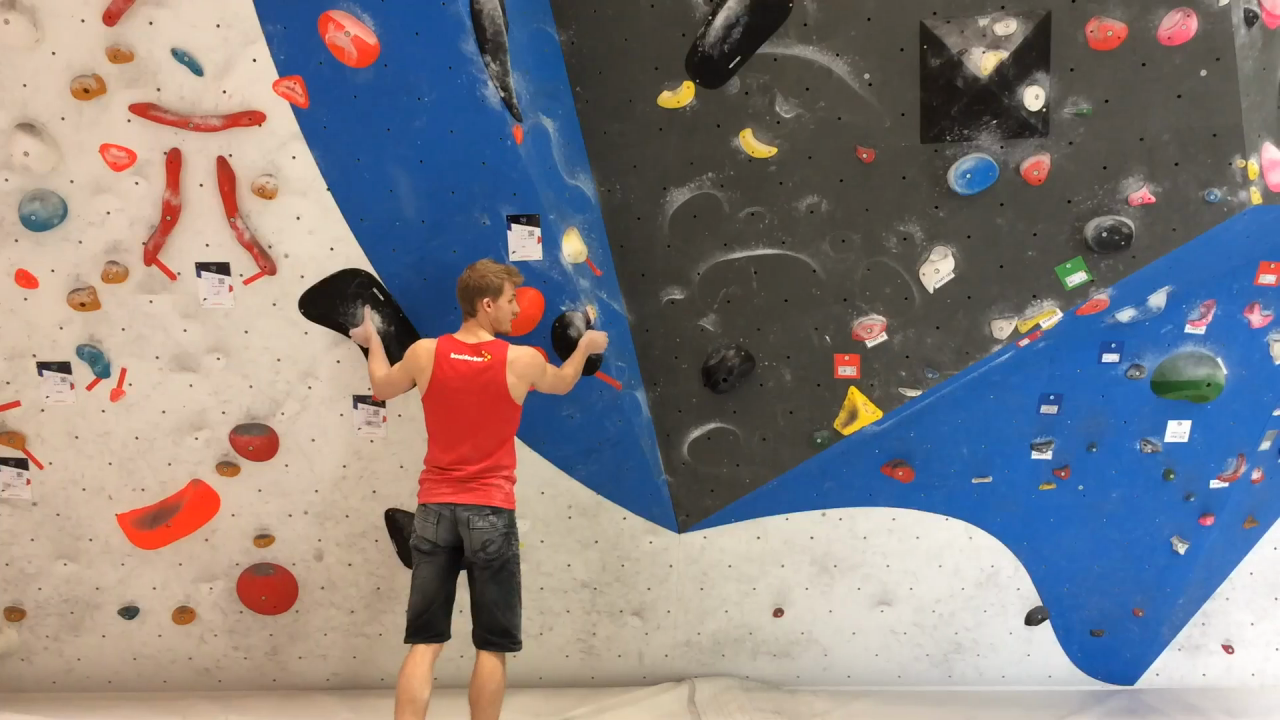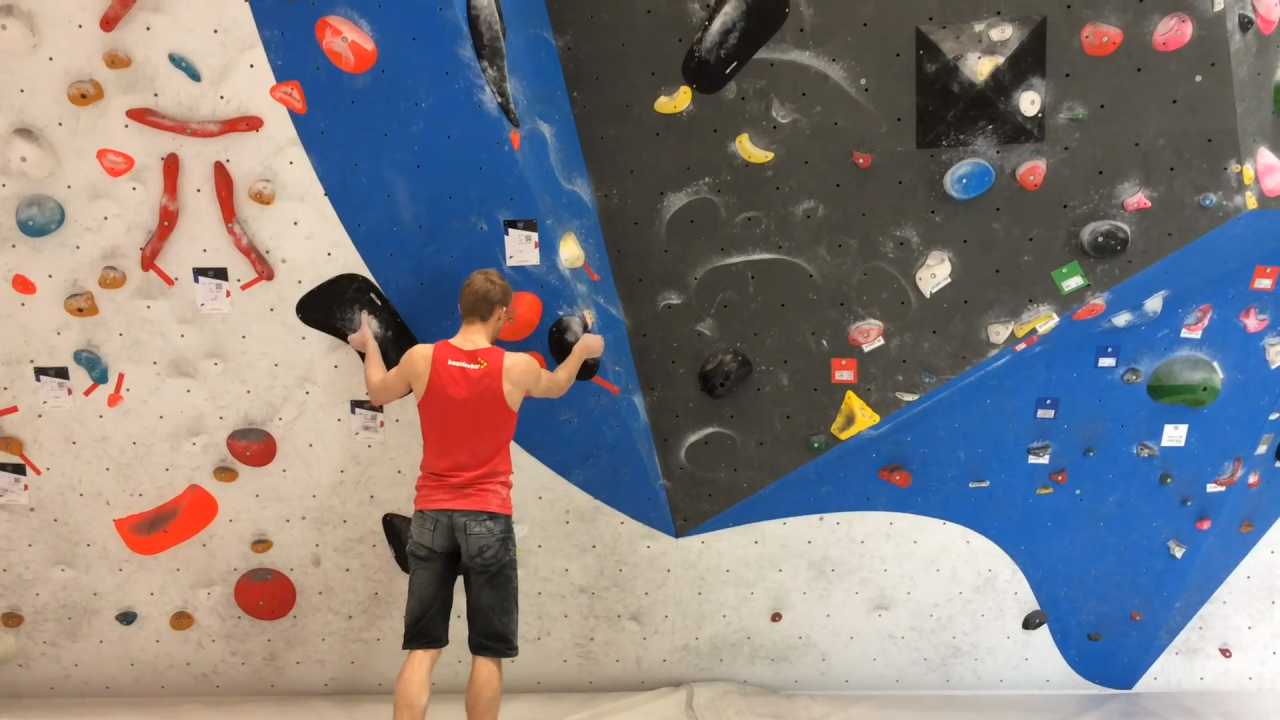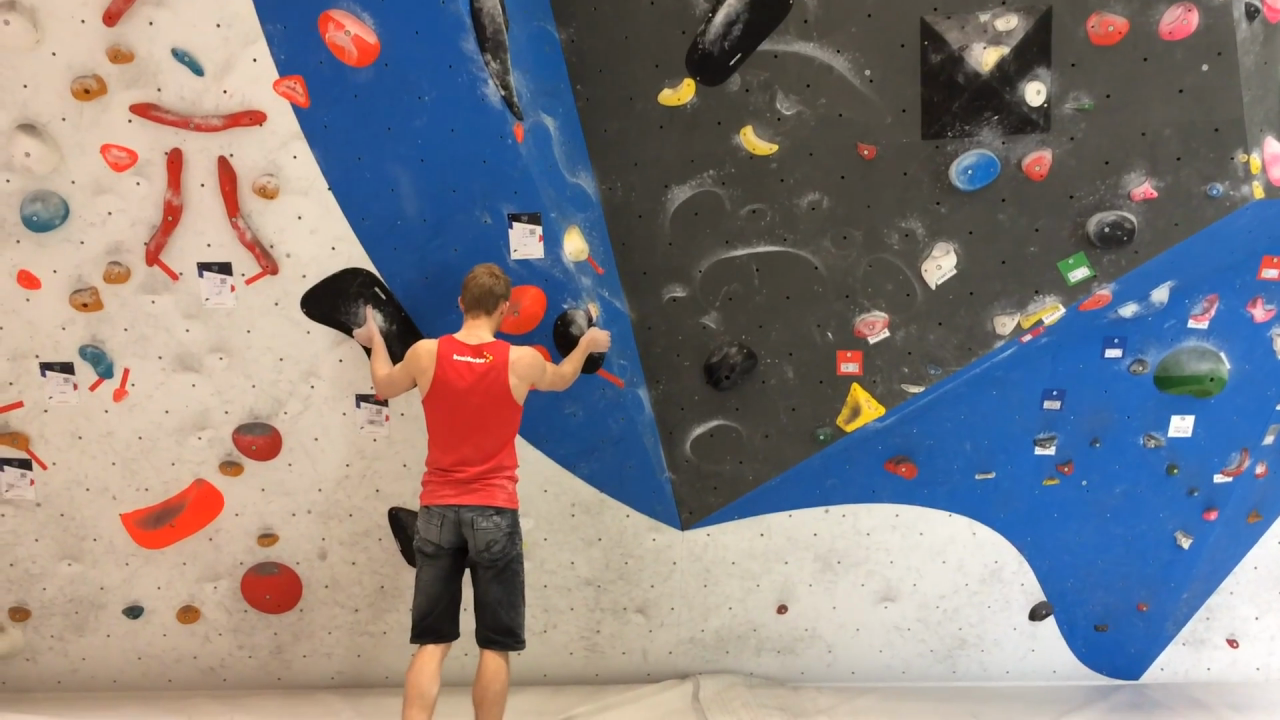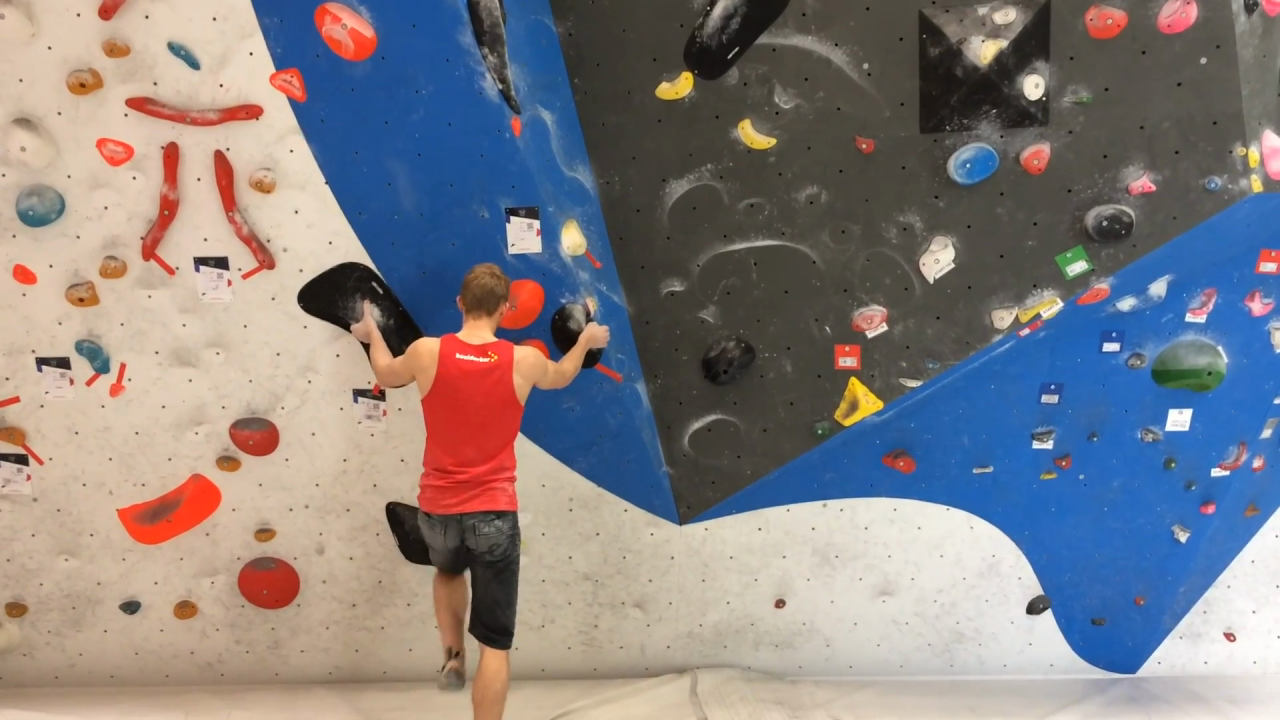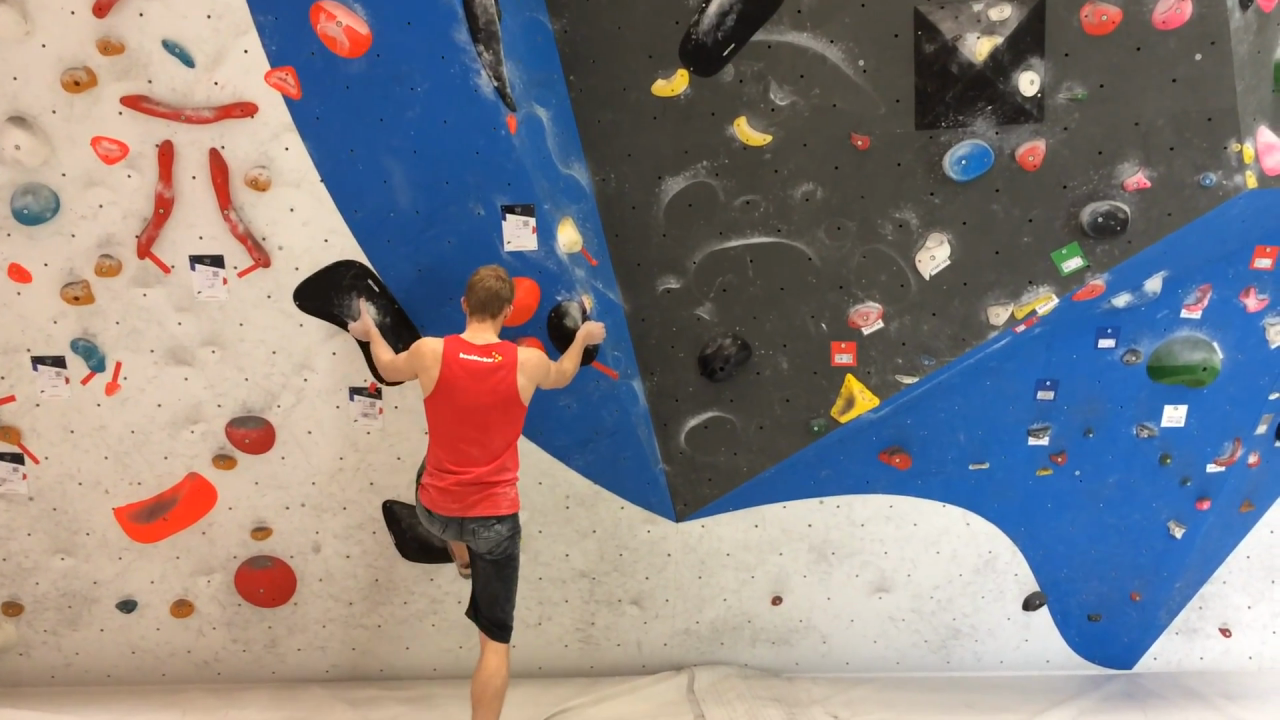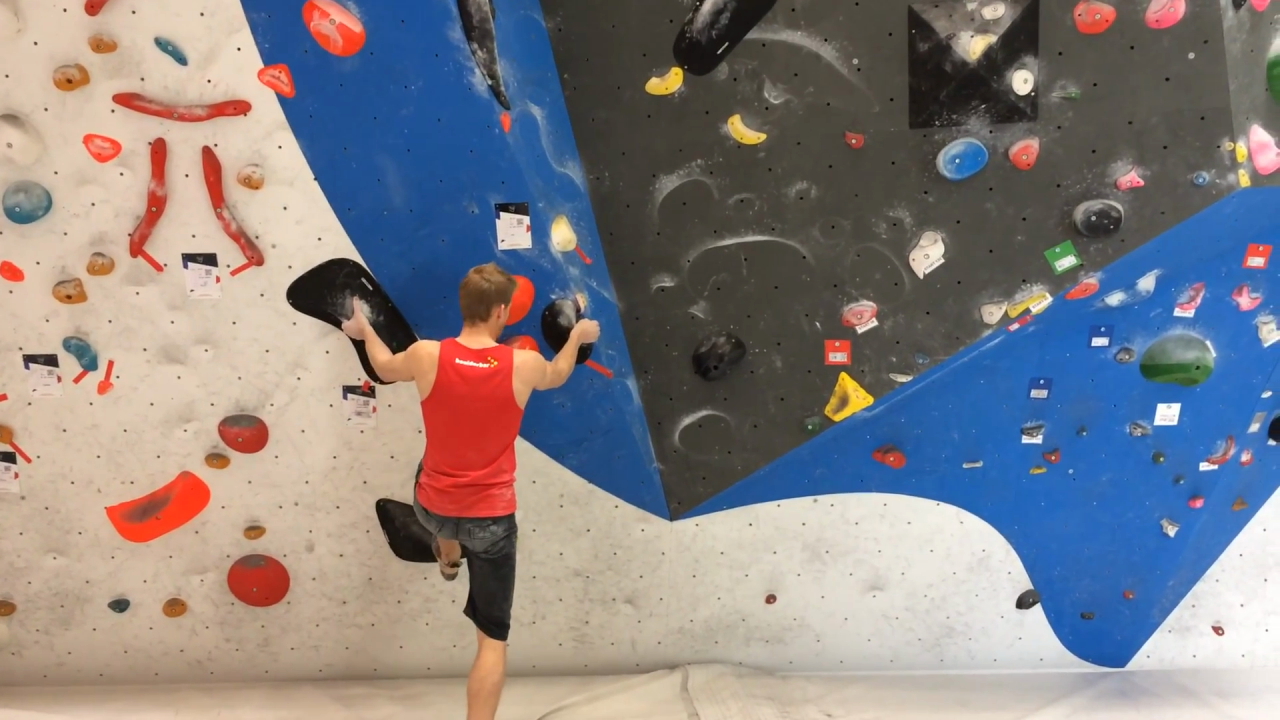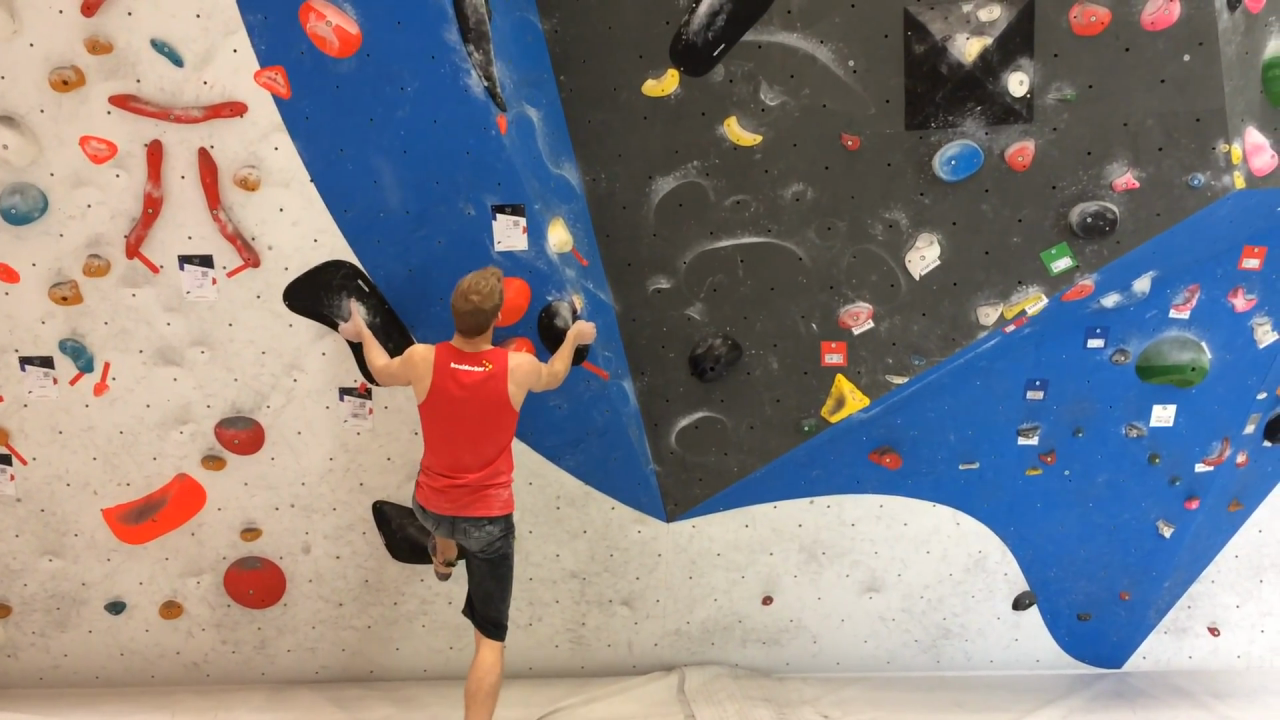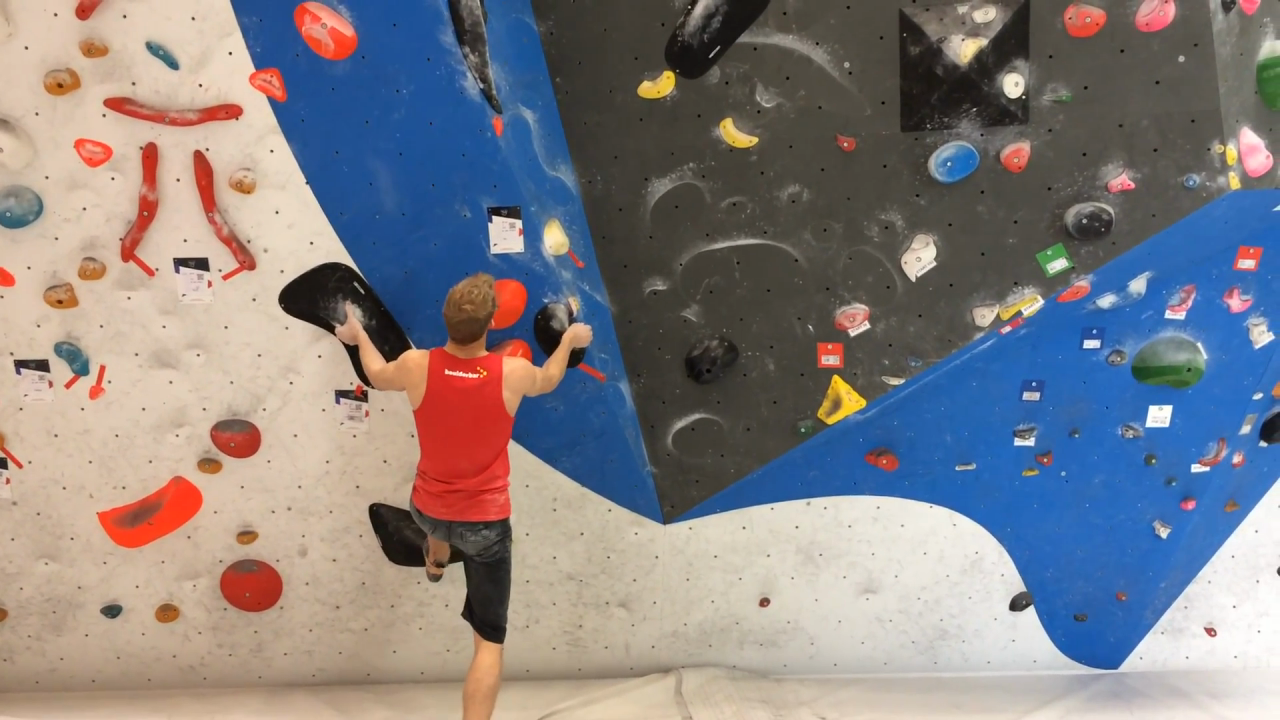
dt=0.4s
person 1, frame 1
left shoulder: (425, 353)
right shoulder: (522, 361)
left elbow: (382, 386)
right elbow: (563, 382)
left wrist: (372, 340)
right wrist: (586, 346)
left hip: (435, 509)
right hip: (490, 512)
left knee: (424, 642)
right knee: (492, 646)
person 1, frame 2
left shoulder: (420, 358)
right shoulder: (517, 367)
left elbow: (378, 392)
right elbow: (556, 386)
left wrist: (369, 344)
right wrist: (581, 352)
left hip: (431, 515)
right hip: (487, 518)
left knee: (422, 649)
right knee: (488, 653)
person 1, frame 3
left shoulder: (425, 353)
right shoulder: (522, 360)
left elbow: (384, 385)
right elbow: (561, 378)
left wrist: (374, 339)
right wrist: (586, 344)
left hip: (437, 510)
right hip: (493, 511)
left knee: (431, 642)
right knee: (495, 645)
person 1, frame 4
left shoulder: (426, 352)
right shoulder: (524, 361)
left elbow: (386, 374)
right elbow: (562, 376)
left wrist: (372, 333)
right wrist: (586, 340)
left hip: (437, 509)
right hip: (494, 511)
left knee: (448, 572)
right knee: (495, 643)
left ankle: (453, 658)
person 1, frame 5
left shoulder: (428, 352)
right shoulder: (527, 361)
left elbow: (388, 369)
right elbow: (562, 374)
left wrist: (370, 331)
right wrist: (583, 338)
left hip: (435, 510)
right hip: (495, 515)
right knee: (495, 639)
left ankle: (462, 559)
person 1, frame 6
left shoulder: (426, 356)
right shoulder: (523, 365)
left elbow: (385, 368)
right elbow: (558, 374)
left wrist: (364, 330)
right wrist: (577, 336)
left hip: (433, 509)
right hip: (492, 517)
right knee: (492, 638)
left ankle: (449, 557)
person 1, frame 7
left shoulder: (421, 360)
right shoulder: (519, 368)
left elbow: (382, 372)
right elbow: (554, 376)
left wrist: (362, 332)
right wrist: (574, 337)
left hip: (431, 507)
right hip: (489, 517)
right knee: (490, 638)
left ankle: (444, 556)
person 1, frame 8
left shoulder: (415, 366)
right shoulder: (513, 373)
left elbow: (377, 375)
right elbow: (549, 379)
left wrist: (358, 335)
right wrist: (569, 340)
left hip: (428, 510)
right hip: (486, 522)
right knee: (489, 641)
left ankle: (437, 558)
